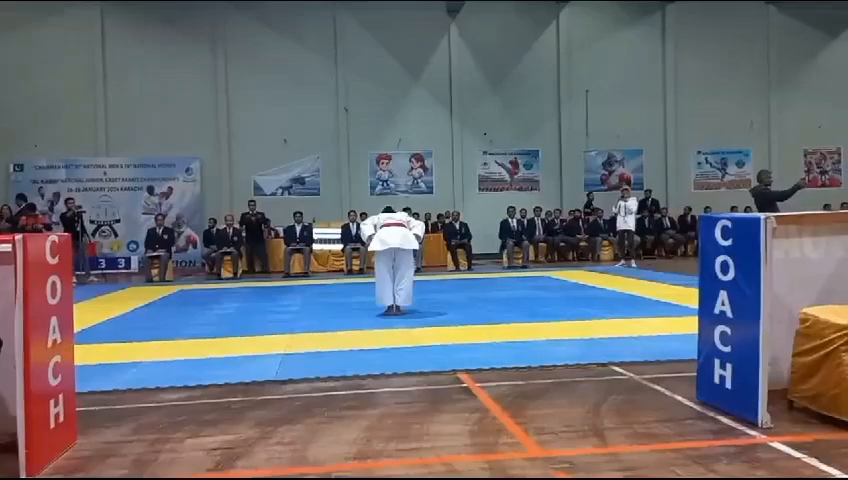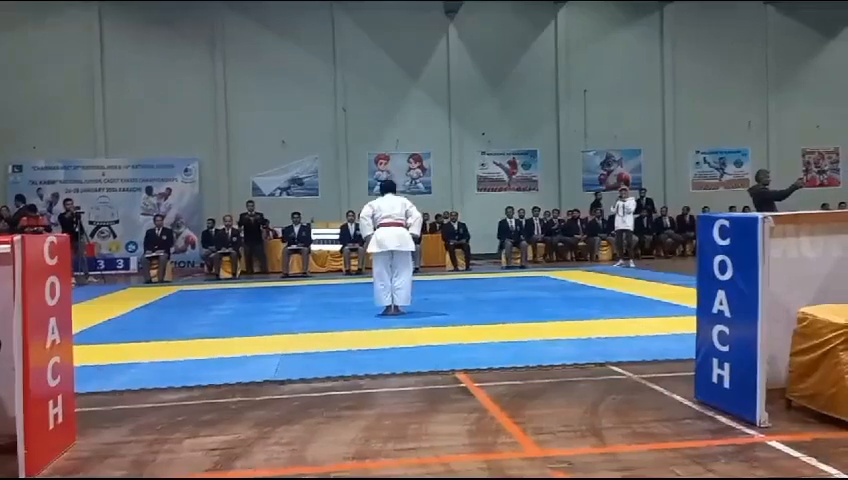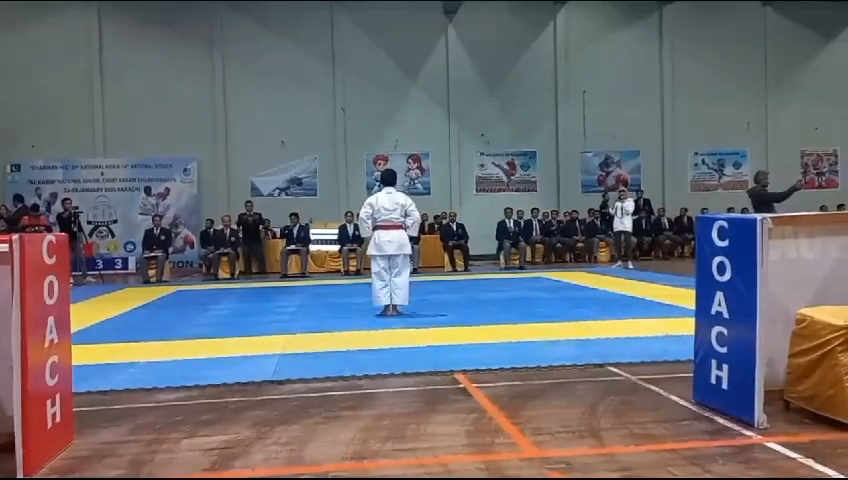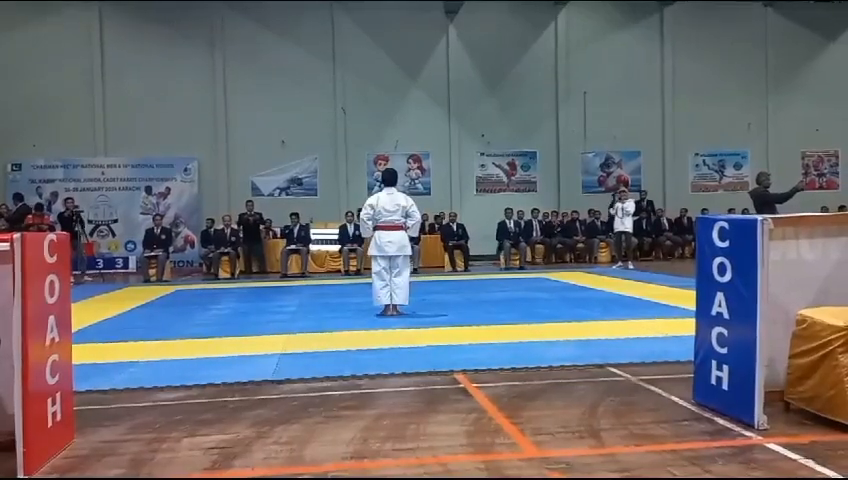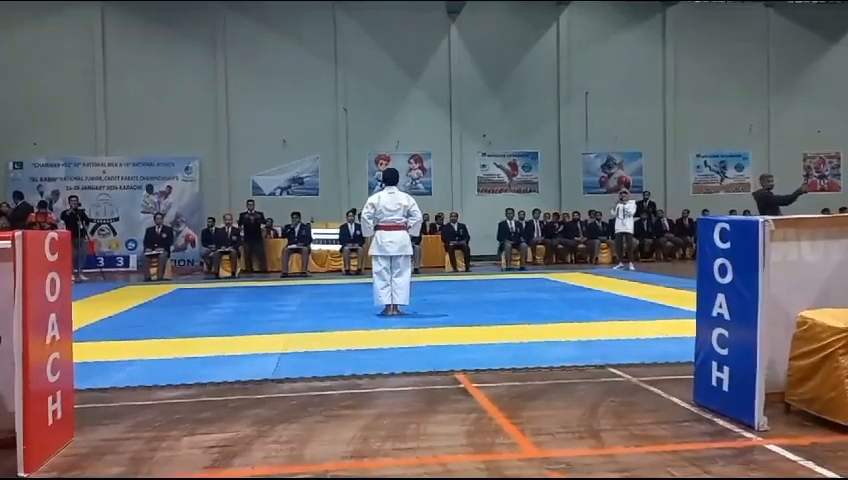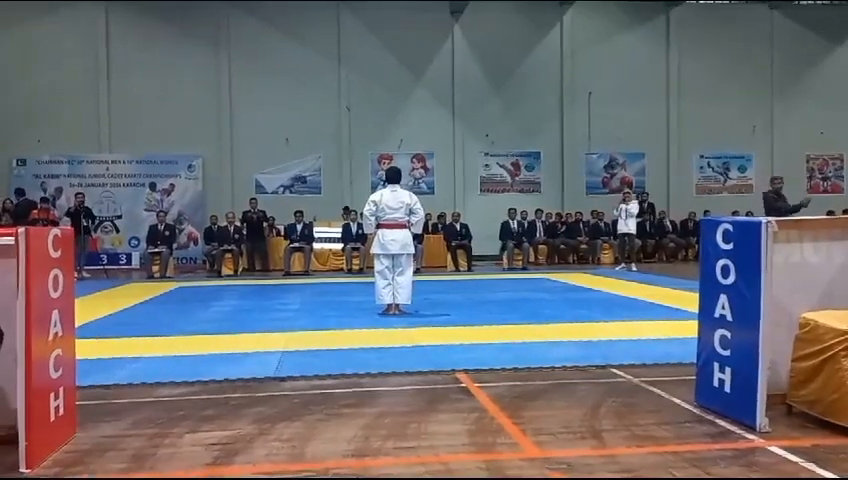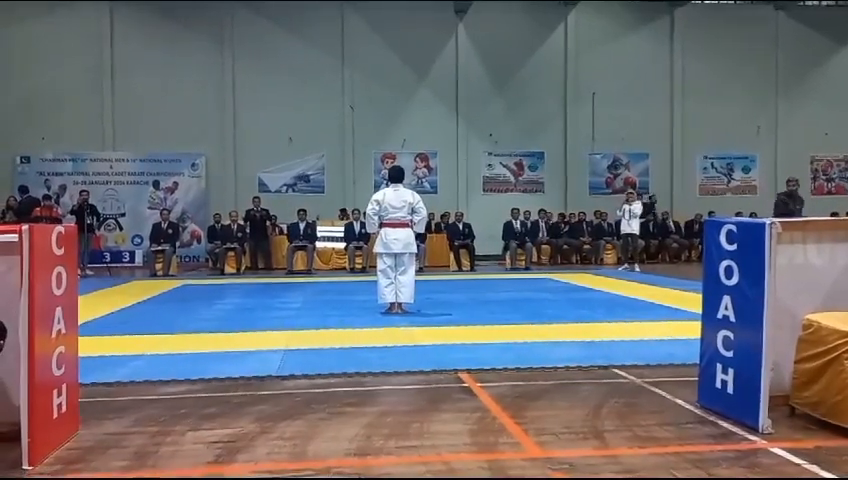
dt=0.3s
person 1, frame 1
left shoulder: (377, 217)
right shoulder: (404, 216)
left elbow: (365, 225)
right elbow: (419, 225)
left wrist: (369, 237)
right wrist: (416, 237)
left hip: (384, 238)
right hip: (403, 237)
left knee: (384, 275)
right knee: (404, 274)
left ankle: (389, 307)
right ankle: (399, 307)
person 1, frame 2
left shoulder: (374, 203)
right shoulder: (403, 201)
left elbow: (364, 217)
right elbow: (416, 216)
left wrist: (369, 236)
right wrist: (410, 234)
left hip: (381, 237)
right hip: (401, 236)
left knee: (382, 274)
right knee: (401, 273)
left ankle: (388, 307)
right ankle: (397, 307)
person 1, frame 3
left shoulder: (373, 198)
right shoulder: (403, 197)
left elbow: (363, 217)
right elbow: (415, 216)
left wrist: (368, 235)
right wrist: (407, 233)
left hip: (380, 238)
right hip: (399, 238)
left knee: (381, 274)
right knee: (399, 274)
left ankle: (386, 307)
right ankle: (395, 307)
person 1, frame 4
left shoulder: (374, 199)
right shoulder: (404, 198)
left elbow: (364, 217)
right elbow: (416, 217)
left wrist: (370, 234)
right wrist: (408, 233)
left hip: (381, 238)
right hip: (399, 238)
left knee: (381, 274)
right knee: (399, 274)
left ankle: (387, 307)
right ankle: (395, 307)
person 1, frame 5
left shoulder: (375, 198)
right shoulder: (406, 198)
left elbow: (366, 216)
right elbow: (417, 217)
left wrist: (371, 233)
right wrist: (409, 232)
left hip: (382, 238)
right hip: (401, 238)
left knee: (382, 274)
right knee: (401, 274)
left ankle: (387, 307)
right ankle: (396, 307)
person 1, frame 6
left shoulder: (377, 195)
right shoulder: (409, 196)
left elbow: (367, 214)
right elbow: (419, 214)
left wrist: (372, 231)
right wrist: (411, 230)
left hip: (384, 236)
right hip: (403, 236)
left knee: (384, 273)
right knee: (403, 273)
left ankle: (389, 306)
right ankle: (398, 306)
person 1, frame 7
left shoulder: (380, 195)
right shoulder: (411, 195)
left elbow: (370, 213)
right elbow: (422, 213)
left wrist: (375, 230)
right wrist: (414, 229)
left hip: (386, 235)
right hip: (405, 236)
left knee: (386, 272)
right knee: (405, 272)
left ankle: (391, 305)
right ankle: (400, 305)
